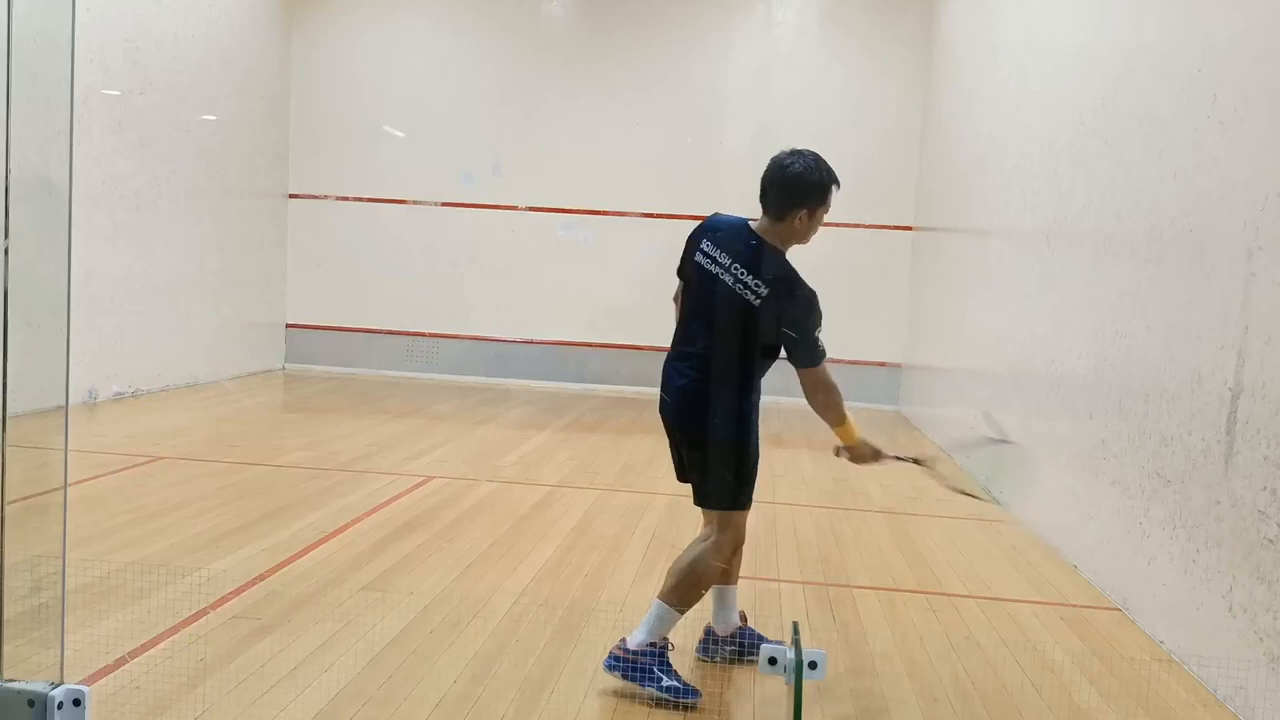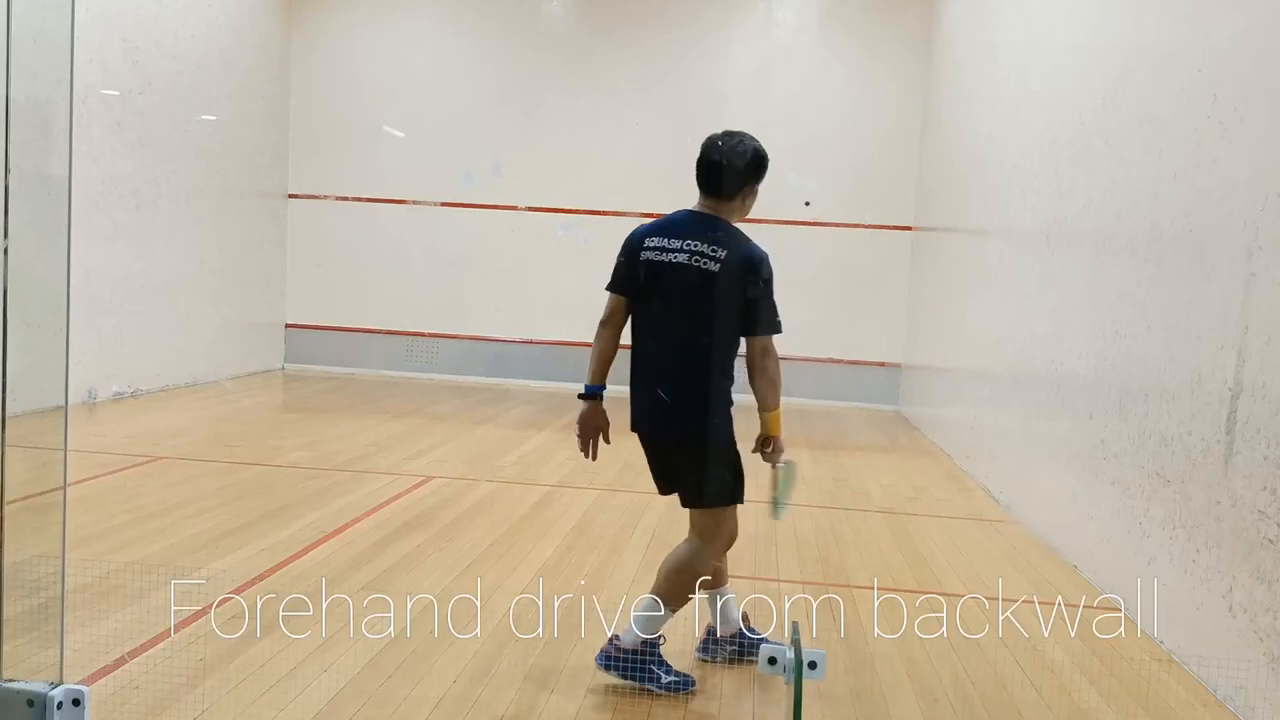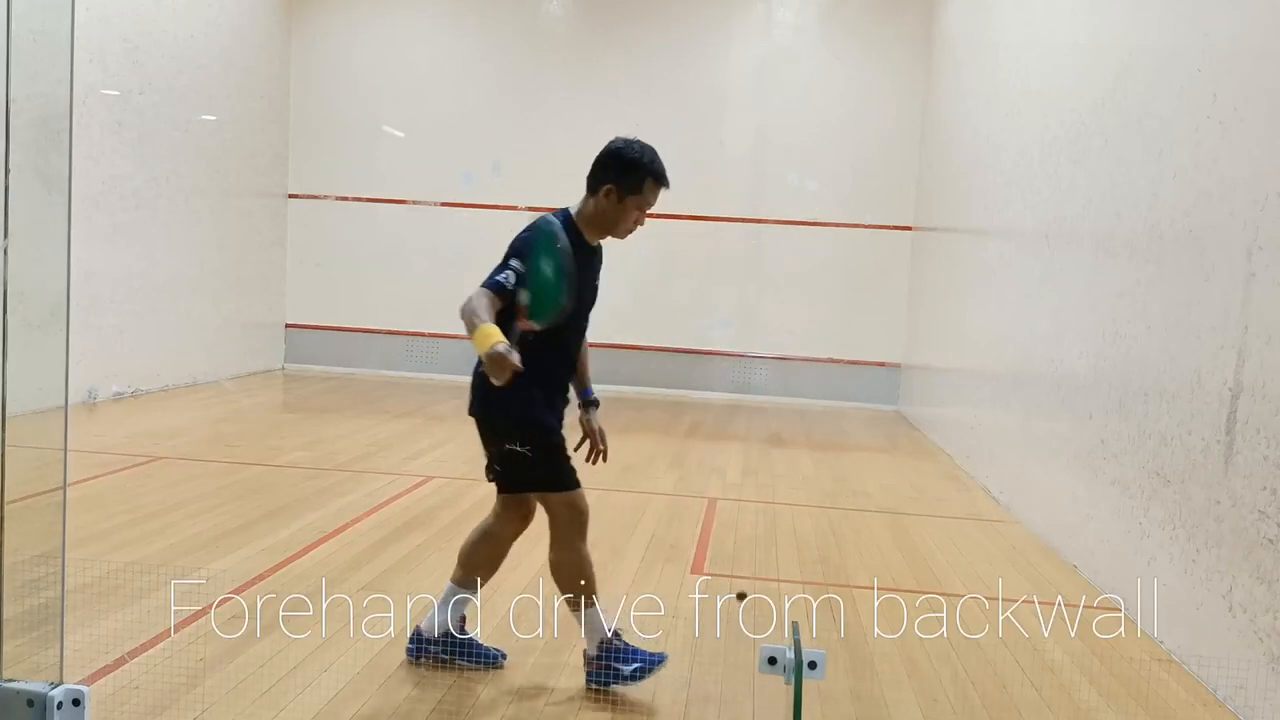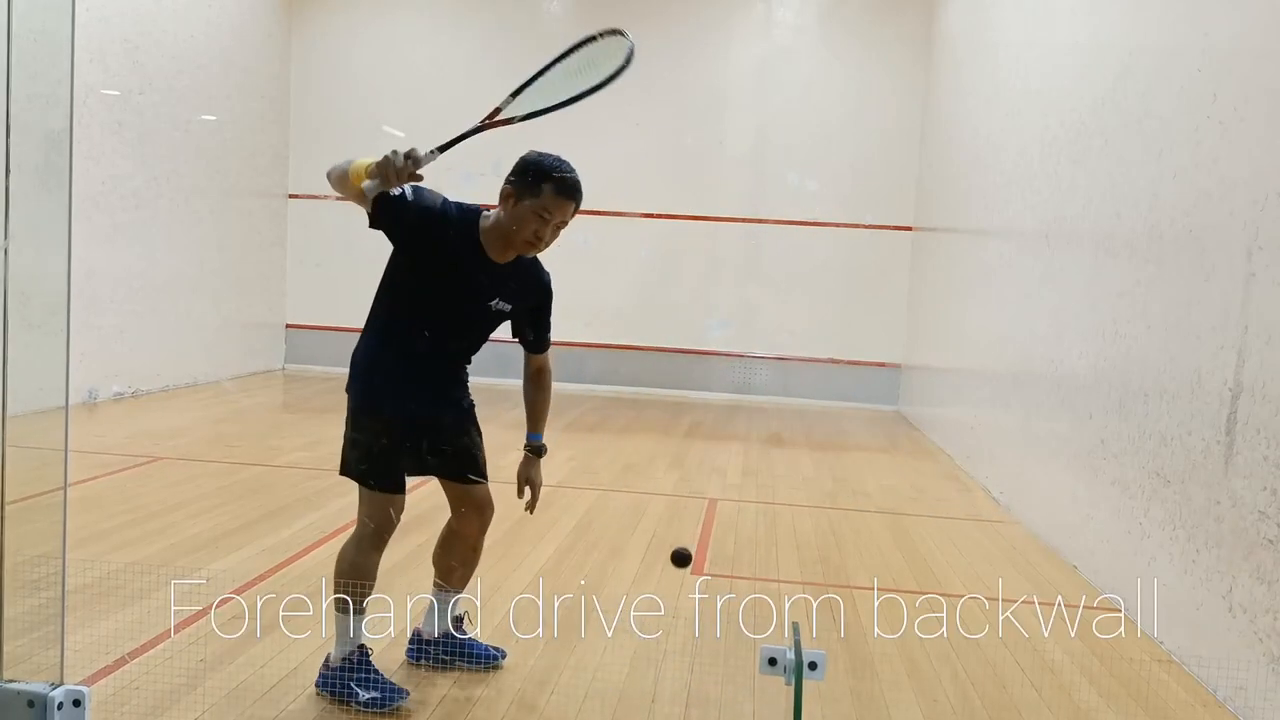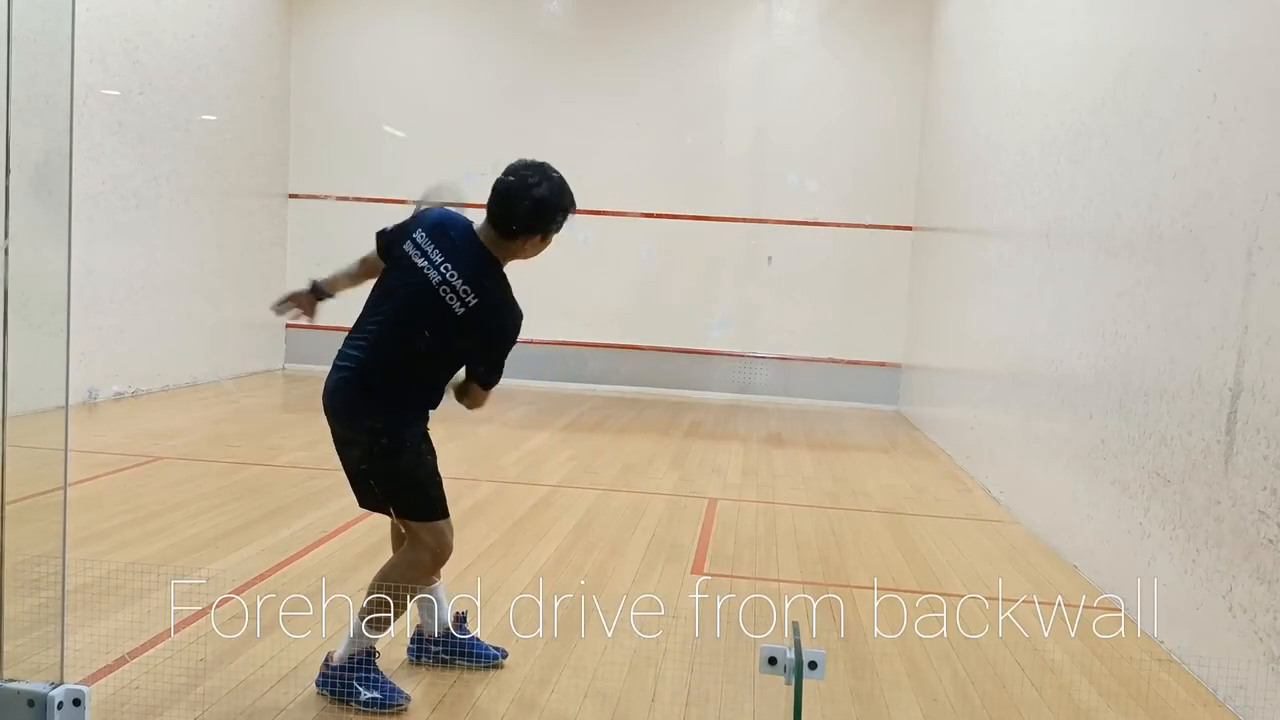
dt=1s
person 1, frame 1
left shoulder: (712, 230)
right shoulder: (791, 292)
right elbow: (814, 380)
right wrist: (851, 438)
left hip: (680, 395)
right hip: (721, 413)
left knee: (729, 517)
right knee: (723, 533)
left ankle: (724, 630)
right ankle: (638, 648)
person 1, frame 2
left shoulder: (645, 238)
right shoulder: (748, 260)
left elbow: (610, 323)
right elbow: (761, 354)
left wrist: (593, 397)
right wrist: (772, 427)
left hip: (648, 410)
right hip: (699, 415)
left knee: (707, 521)
right knee: (715, 531)
left ankle: (727, 630)
right ankle: (631, 646)
person 1, frame 3
left shoulder: (591, 251)
right elbow: (479, 301)
left wrist: (588, 403)
right wrist: (491, 344)
left hip: (538, 406)
right hip: (510, 403)
left knee: (513, 513)
right knee: (570, 513)
left ankle: (437, 631)
right ankle: (602, 649)
person 1, frame 4
left shoulder: (533, 286)
right shoulder: (434, 219)
left elbow: (538, 369)
right elbow: (340, 182)
left wrist: (534, 452)
right wrist: (375, 171)
left hip: (446, 394)
right hip: (381, 388)
left knee: (475, 508)
right knee: (379, 518)
left ankle: (436, 633)
right ankle: (343, 661)
person 1, frame 5
left shoulder: (433, 223)
right shoulder: (499, 310)
left elbow: (373, 263)
right elbow: (474, 395)
left wrist: (317, 290)
left hip: (350, 385)
right hip: (384, 413)
left knee: (415, 516)
right knee: (432, 541)
left ankle: (435, 632)
right ankle: (346, 663)
